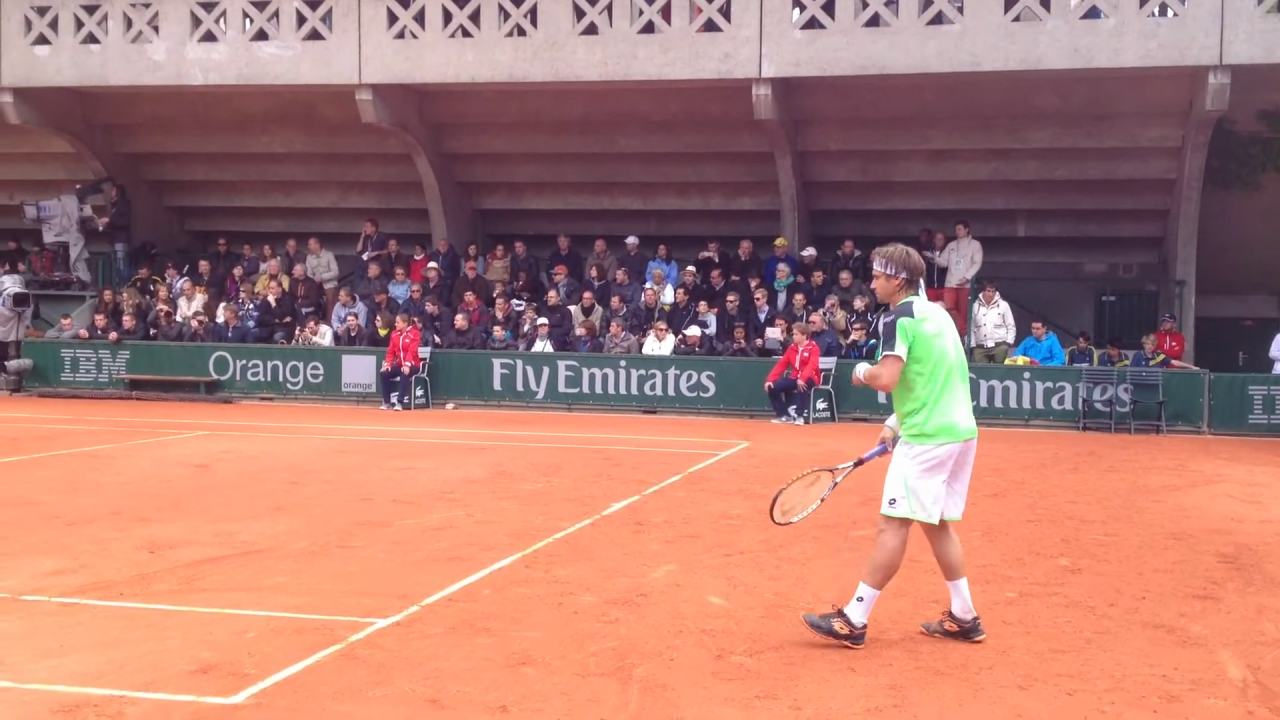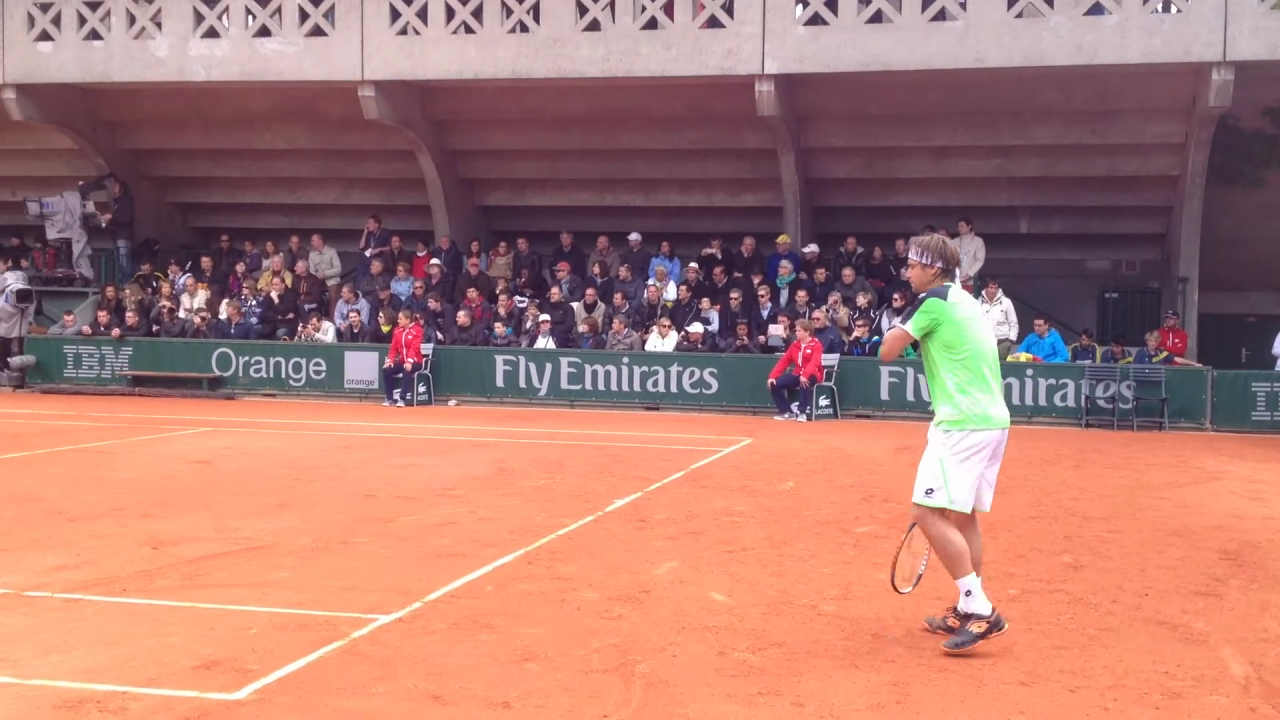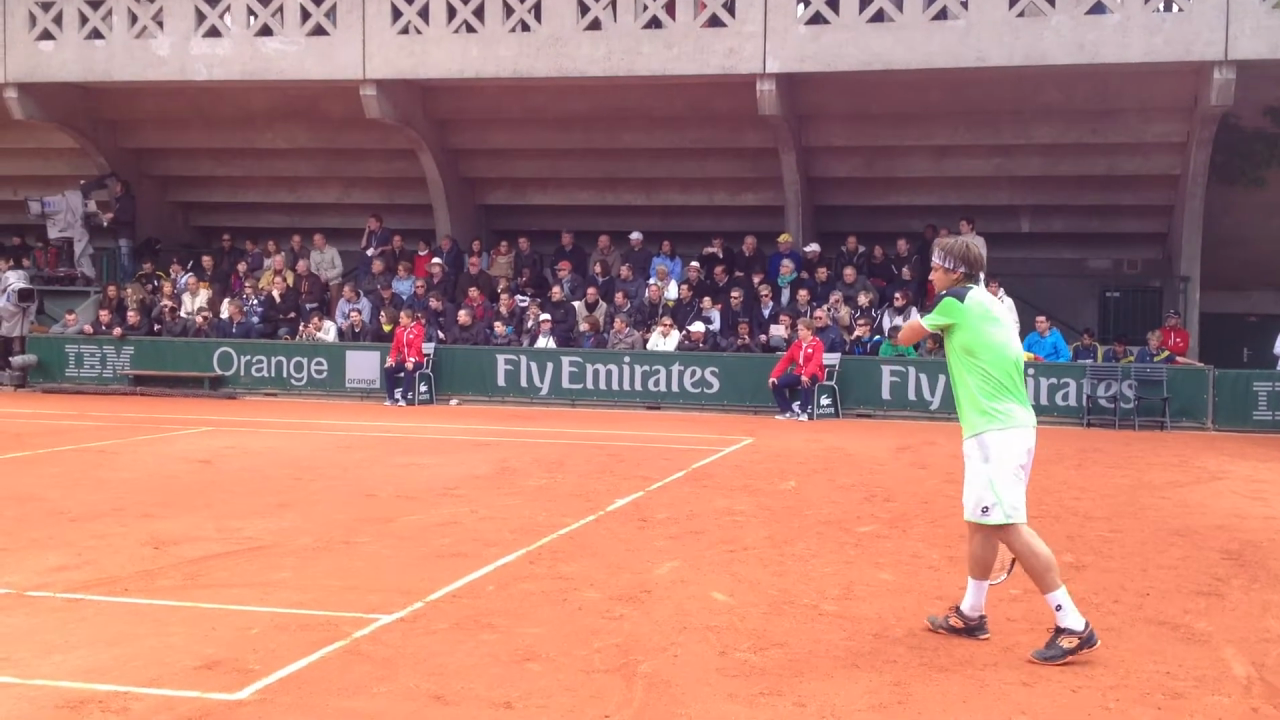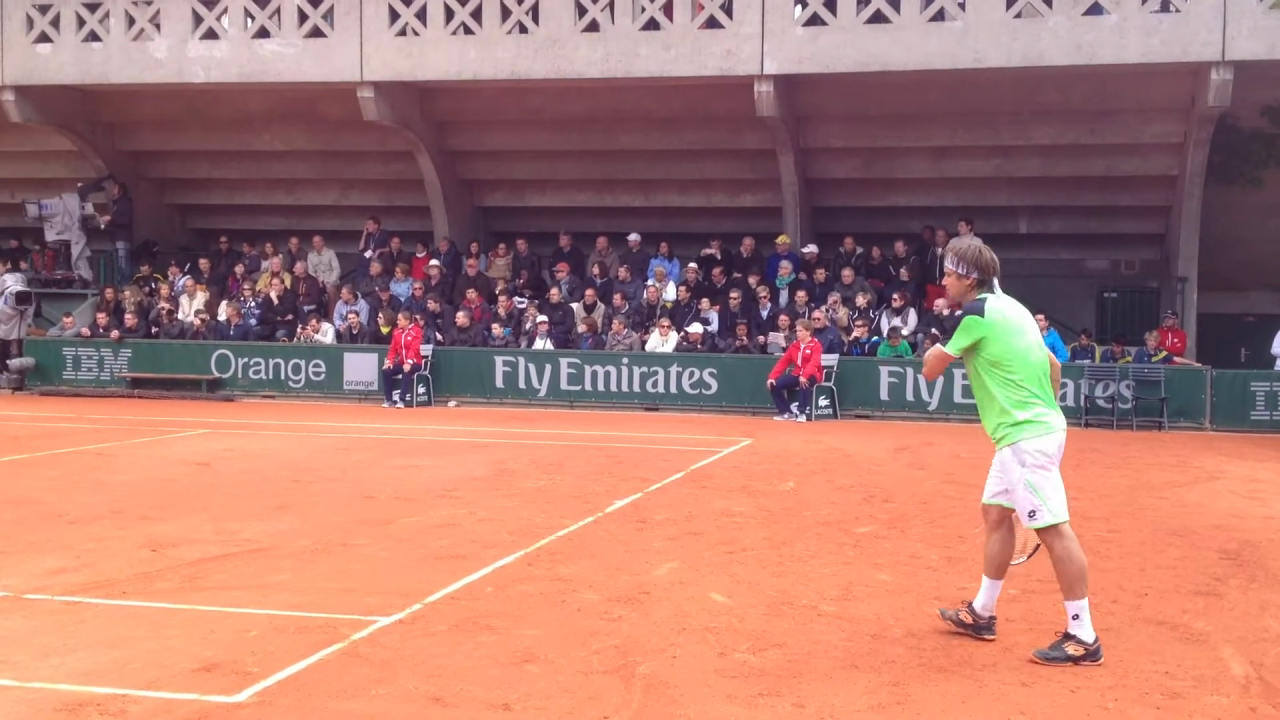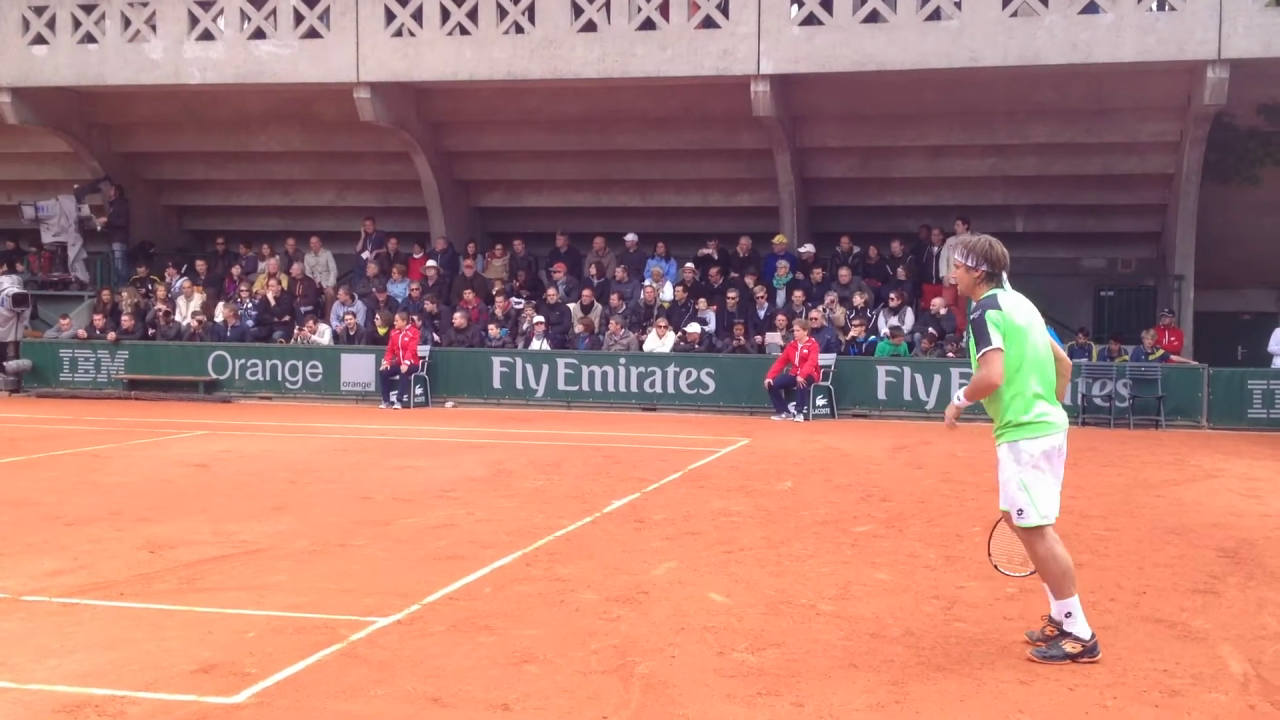
dt=0.2s
person 1, frame 1
left shoulder: (900, 317)
right shoulder: (936, 312)
left elbow: (886, 379)
left wrist: (862, 372)
right wrist: (897, 423)
left hip: (929, 437)
right hip: (960, 432)
left knee: (893, 525)
right knee: (937, 523)
left ankle: (853, 619)
right ankle: (964, 616)
person 1, frame 2
left shoulder: (935, 299)
right shoulder: (966, 303)
left elbow: (888, 351)
left wrist: (900, 329)
right wrist: (941, 421)
left hip: (964, 426)
right hip: (991, 422)
left knee: (930, 514)
right knee: (962, 515)
left ankle: (979, 610)
right ankle: (969, 609)
person 1, frame 3
left shoulder: (958, 298)
right shoulder: (992, 305)
left elbow: (905, 336)
left wrist: (926, 320)
left hip: (993, 432)
right hip: (1015, 426)
left knee: (1009, 528)
right knee: (983, 522)
left ankle: (1074, 626)
right ankle: (971, 614)
person 1, frame 4
left shoulder: (976, 313)
right shoulder: (1010, 308)
left elbow: (930, 369)
right elbow: (1054, 366)
left wrist: (943, 348)
left hip: (1025, 437)
right hip: (1035, 429)
left knee: (1054, 530)
right knee: (995, 516)
left ankle: (1084, 637)
right ankle: (981, 613)
person 1, frame 5
left shoulder: (987, 311)
right shoulder: (1018, 303)
left elbow: (992, 377)
right elbow: (1063, 363)
left wrist: (959, 399)
left hip: (1024, 435)
right hip: (1044, 427)
left knee: (1035, 530)
right knee: (1023, 522)
left ankle: (1079, 635)
right ankle: (1062, 618)
